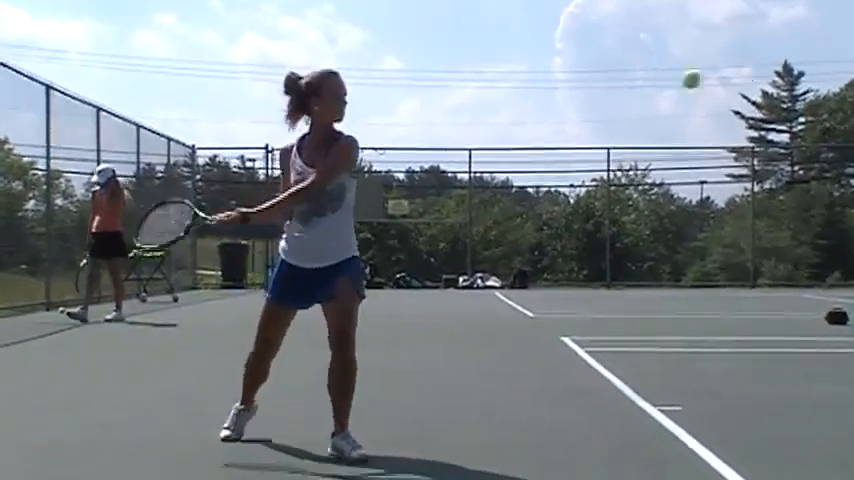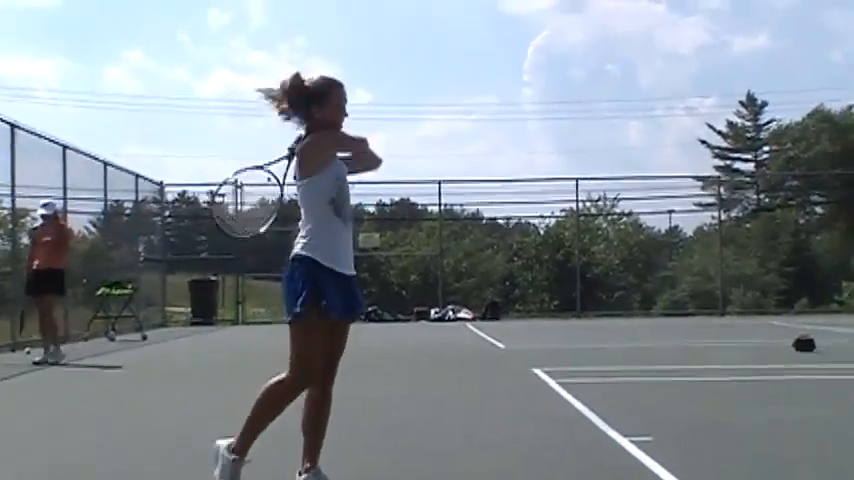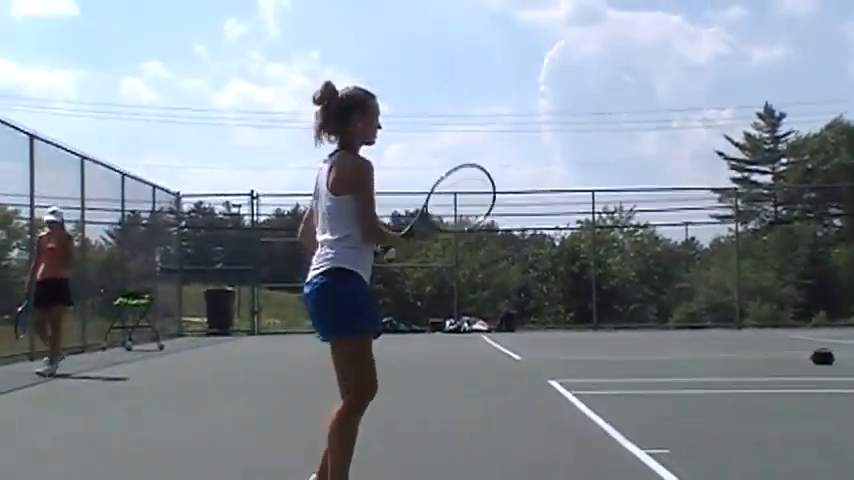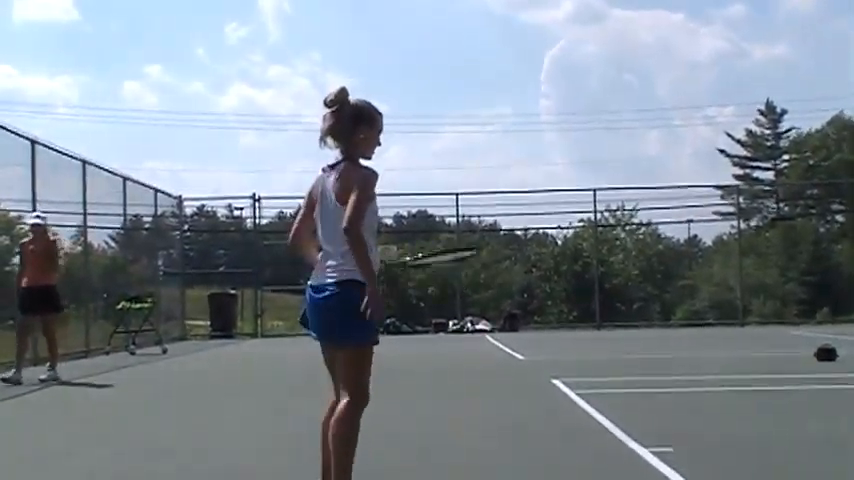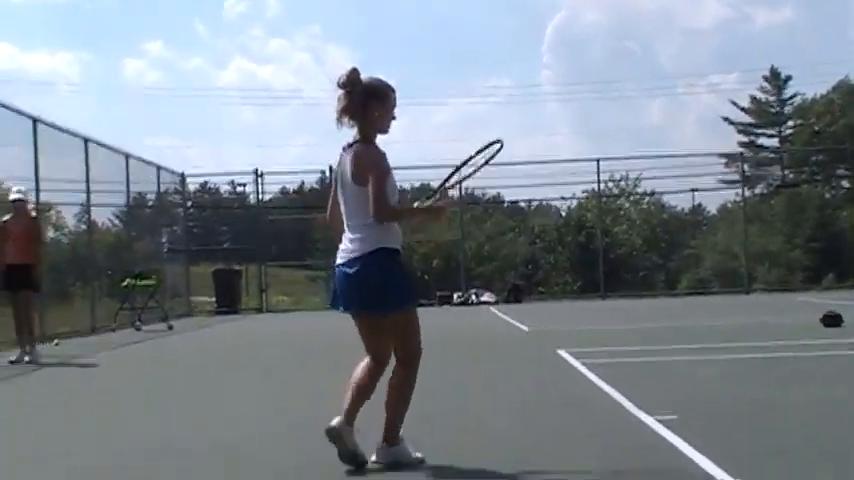
dt=0.5s
person 1, frame 1
left shoulder: (348, 147)
right shoulder: (291, 151)
left elbow: (310, 189)
right elbow: (286, 208)
left wrist: (252, 214)
right wrist: (250, 215)
left hip: (339, 263)
right hip: (294, 262)
left knee: (343, 346)
right knee: (264, 347)
left ankle: (341, 431)
right ankle: (245, 407)
person 1, frame 2
left shoulder: (329, 156)
right shoulder: (315, 145)
left elbow: (370, 162)
right elbow: (366, 150)
left wrist: (356, 151)
right wrist: (352, 143)
left hip: (338, 273)
right hip: (312, 270)
left knee: (322, 379)
right knee: (300, 377)
person 1, frame 3
left shoulder: (328, 169)
right shoulder: (357, 166)
left elbow: (306, 234)
right elbow: (370, 231)
right wrist: (393, 238)
left hip: (325, 282)
right hip: (341, 284)
left knee: (362, 389)
right knee: (355, 395)
person 1, frame 4
left shoulder: (322, 179)
right shoulder: (363, 176)
left elbow: (298, 238)
right elbow: (351, 229)
right wrist: (372, 281)
left hip: (323, 290)
right hip: (349, 292)
left knee: (345, 394)
right knee: (354, 398)
person 1, frame 5
left shoulder: (345, 157)
right shoulder: (372, 155)
left elbow: (333, 218)
right elbow: (382, 211)
right wrist: (426, 211)
left hip: (349, 265)
right hip: (378, 263)
left knee: (376, 356)
right knee: (408, 355)
left ankle: (345, 420)
right ankle: (390, 443)
person 2, frame 1
left shoulder: (117, 193)
right shoulder: (96, 193)
left elbow: (112, 207)
right elbow: (94, 215)
left wrist: (108, 190)
left hip: (113, 236)
right hip: (97, 236)
left knee: (115, 276)
right knee: (92, 275)
left ankle: (118, 311)
right ankle: (83, 310)
person 2, frame 2
left shoulder: (61, 229)
right shoulder: (36, 230)
left elbow: (64, 251)
right elbow: (32, 254)
right wrist: (27, 274)
left hip: (54, 272)
right hip: (38, 272)
left knee: (48, 312)
right knee: (42, 315)
left ankle: (56, 349)
right ankle: (47, 352)
person 2, frame 3
left shoulder: (66, 238)
right shoulder: (41, 238)
left elbow: (69, 262)
right elbow: (36, 262)
right wrist: (29, 283)
left hip: (58, 283)
right hip: (41, 283)
left knee: (55, 325)
right knee: (39, 326)
left ankle: (51, 363)
right ankle: (56, 353)
person 2, frame 4
left shoulder: (50, 243)
right shoulder: (24, 245)
left elbow: (54, 267)
right elbow: (22, 269)
right wrist: (18, 290)
left hip: (46, 289)
right hip: (28, 290)
left knee: (49, 332)
right knee: (21, 332)
left ankle: (53, 370)
right ankle: (17, 372)
person 2, frame 5
left shoulder: (33, 220)
left elbow: (39, 245)
left wrist: (37, 267)
left hip: (28, 267)
left knee: (26, 310)
right knee: (17, 312)
left ankle: (32, 348)
right ankle: (22, 349)
